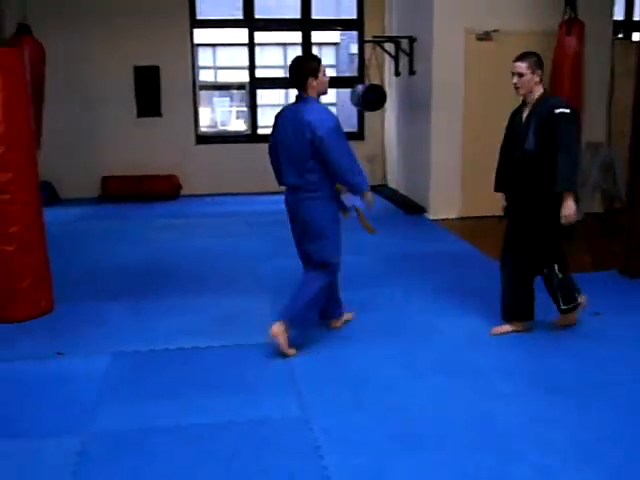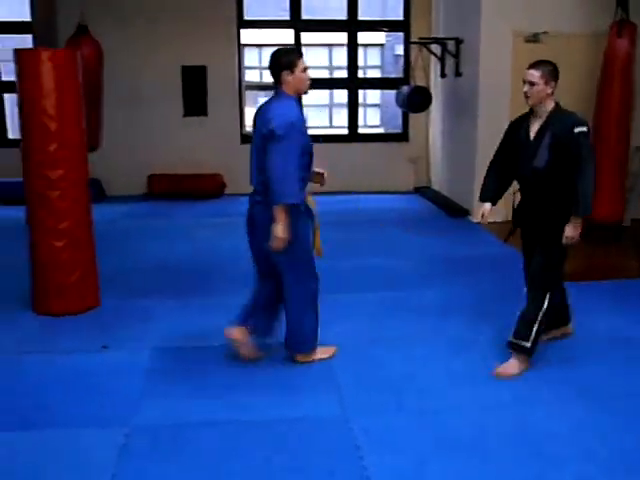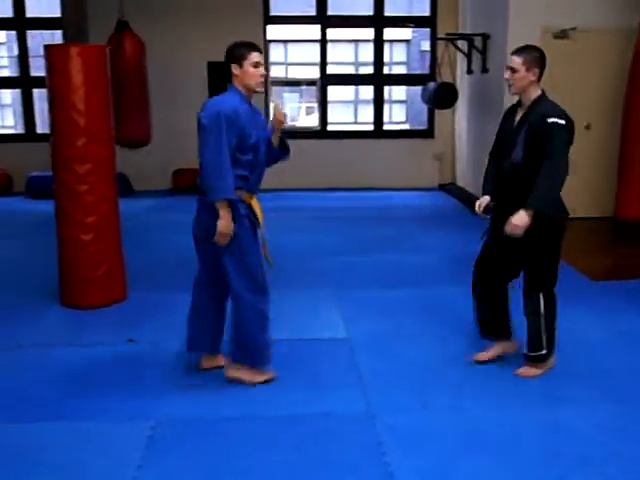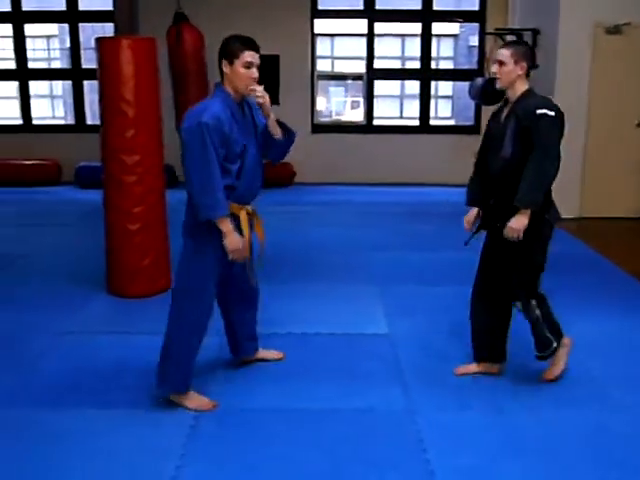
dt=0.4s
person 1, frame 1
left shoulder: (283, 117)
right shoulder: (322, 119)
left elbow: (276, 157)
right elbow: (342, 162)
right wrist: (363, 190)
left hip: (294, 199)
right hip: (318, 201)
left knee: (317, 261)
right knee: (324, 266)
left ankle: (333, 313)
right ankle: (285, 325)
person 1, frame 2
left shoulder: (268, 110)
right shoulder: (288, 115)
right elbow: (282, 171)
left wrist: (307, 173)
right wrist: (281, 221)
left hip: (261, 205)
right hip: (280, 209)
left knee: (272, 276)
right knee: (300, 278)
left ankle: (246, 328)
right ankle: (304, 347)
person 1, frame 3
left shoulder: (247, 109)
right shoulder: (223, 109)
left elbow: (262, 158)
right elbow: (216, 166)
left wrist: (276, 133)
right wrist: (224, 213)
left hip: (235, 207)
right hip: (228, 209)
left knee: (214, 282)
right knee: (250, 286)
left ankle: (208, 353)
right ankle: (246, 362)
person 1, frame 4
left shoulder: (250, 109)
right shoulder: (205, 117)
left elbow: (276, 151)
right elbow: (203, 181)
left wrist: (268, 114)
right wrist: (227, 230)
left hip: (239, 218)
right hip: (210, 224)
left knee: (242, 288)
right knee: (193, 300)
left ankle: (245, 349)
right ankle: (176, 385)
person 2, frame 1
left shoulder: (557, 111)
right shoulder: (517, 115)
left elbow: (568, 156)
left wrist: (568, 197)
right wrist: (503, 191)
left hip: (549, 201)
right hip: (521, 199)
left knee: (546, 259)
right knee: (513, 258)
left ankle: (571, 303)
right ankle: (518, 317)
person 2, frame 2
left shoulder: (571, 126)
right shoulder: (519, 126)
left elbow: (583, 175)
right elbow: (501, 165)
left wrist: (576, 220)
right wrist: (488, 199)
left hip: (557, 217)
right hip: (530, 212)
left knee: (540, 281)
right knee: (540, 275)
left ankle: (521, 353)
right ankle: (560, 323)
person 2, frame 3
left shoulder: (552, 118)
right shoulder: (512, 114)
left elbow: (554, 171)
left wrist: (528, 212)
right wrist: (489, 194)
left hip: (540, 218)
right hip: (509, 210)
left knee: (538, 286)
right knee: (486, 273)
left ankle: (541, 356)
right ankle: (502, 339)
person 2, frame 4
left shoulder: (541, 111)
right shoulder: (499, 114)
left elbow: (544, 166)
right elbow: (485, 163)
left wrist: (524, 212)
right wrist: (476, 204)
left hip: (531, 218)
right hip: (500, 215)
left knee: (522, 290)
right knee: (487, 288)
left ankle: (556, 343)
right ankle: (489, 358)
